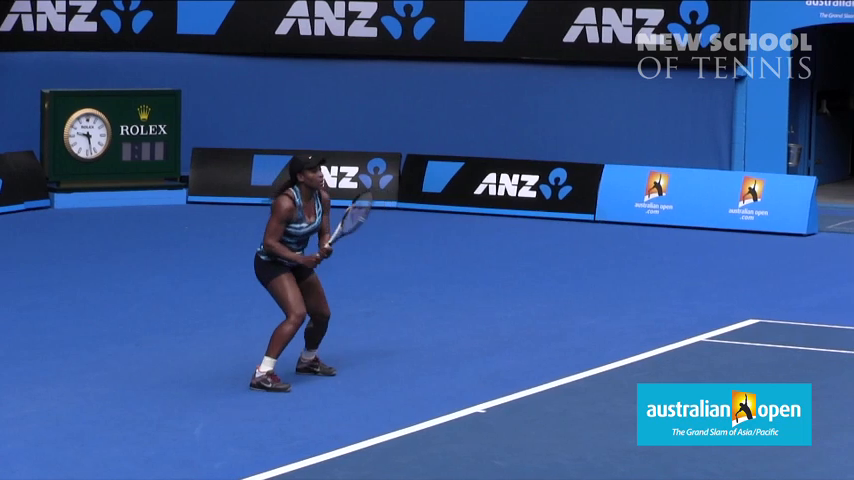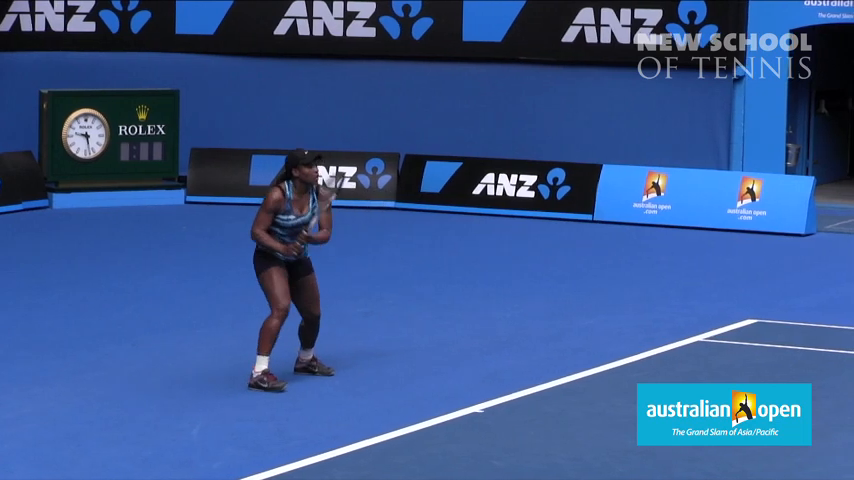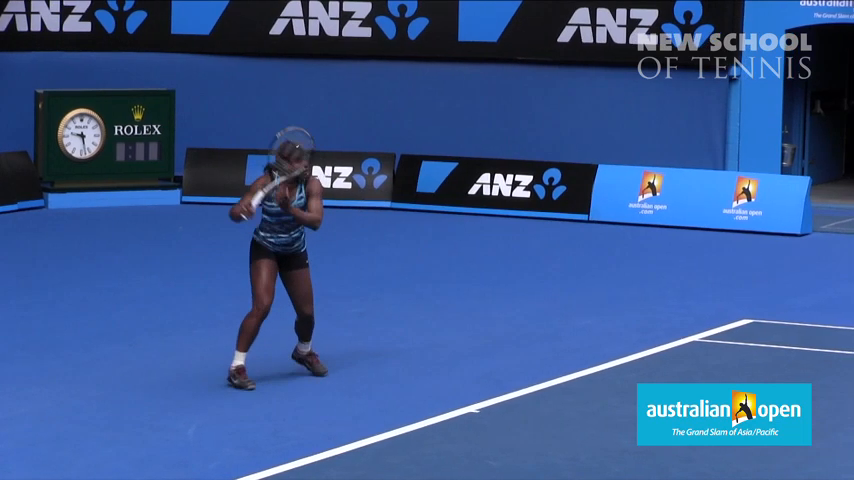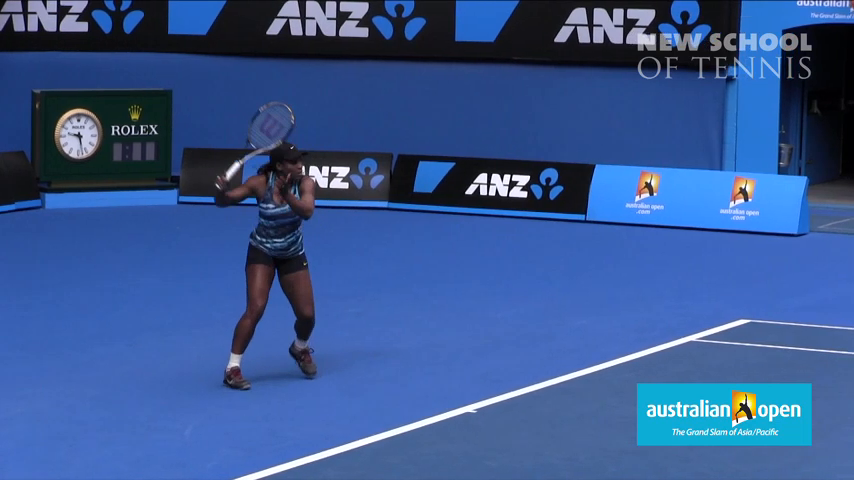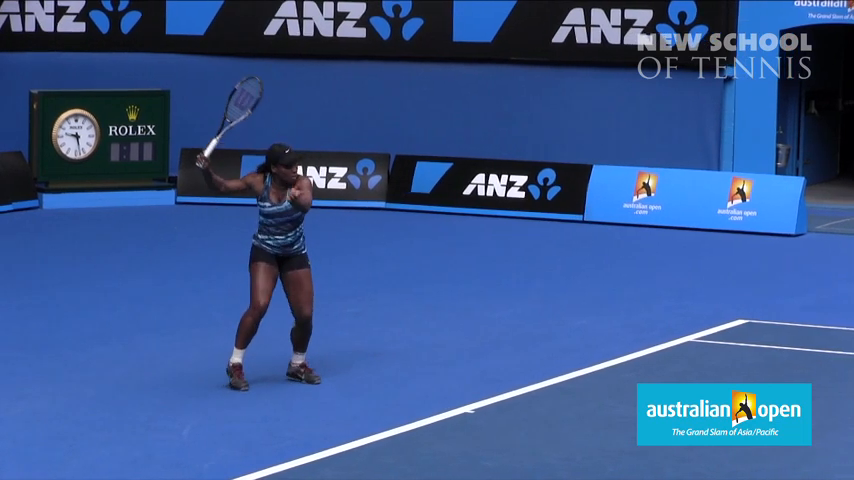
dt=1s
person 1, frame 1
left shoulder: (322, 198)
right shoulder: (286, 203)
left elbow: (324, 232)
right elbow: (269, 243)
left wrist: (324, 249)
right wrist: (302, 259)
left hip: (296, 261)
right hip: (271, 262)
left knee: (322, 314)
right knee: (296, 314)
left ankle: (308, 360)
right ankle: (263, 374)
person 1, frame 2
left shoulder: (320, 195)
right shoulder: (277, 195)
left elbow: (326, 232)
right elbow: (256, 232)
left wrist: (310, 238)
right wrist: (283, 248)
left hip: (298, 259)
right hip: (270, 257)
left knee: (313, 315)
right knee: (281, 308)
left ankle: (305, 360)
right ankle: (259, 372)
person 1, frame 3
left shoulder: (312, 184)
right shoulder: (265, 183)
left elbow: (316, 221)
right elbow: (234, 212)
left wrist: (289, 209)
right wrist: (242, 211)
left hip: (294, 251)
right hip: (264, 249)
left knee: (306, 312)
right knee: (262, 307)
left ankle: (304, 352)
right ankle: (237, 366)
person 1, frame 4
left shoulder: (305, 183)
right shoulder: (260, 183)
left elbow: (307, 212)
right elbow: (223, 201)
left wrist: (287, 194)
right wrist: (222, 191)
left hip: (292, 254)
right hip: (261, 251)
left knee: (307, 315)
right knee: (255, 309)
left ankle: (300, 349)
right ankle: (232, 368)
person 1, frame 5
left shoulder: (302, 183)
right shoulder: (259, 181)
left elbow: (306, 205)
right elbow: (222, 186)
left wrist: (295, 198)
right wrist: (207, 171)
left hip: (295, 254)
right hip: (264, 251)
left knee: (305, 315)
right knee: (259, 306)
left ankle: (298, 364)
right ankle: (235, 363)
